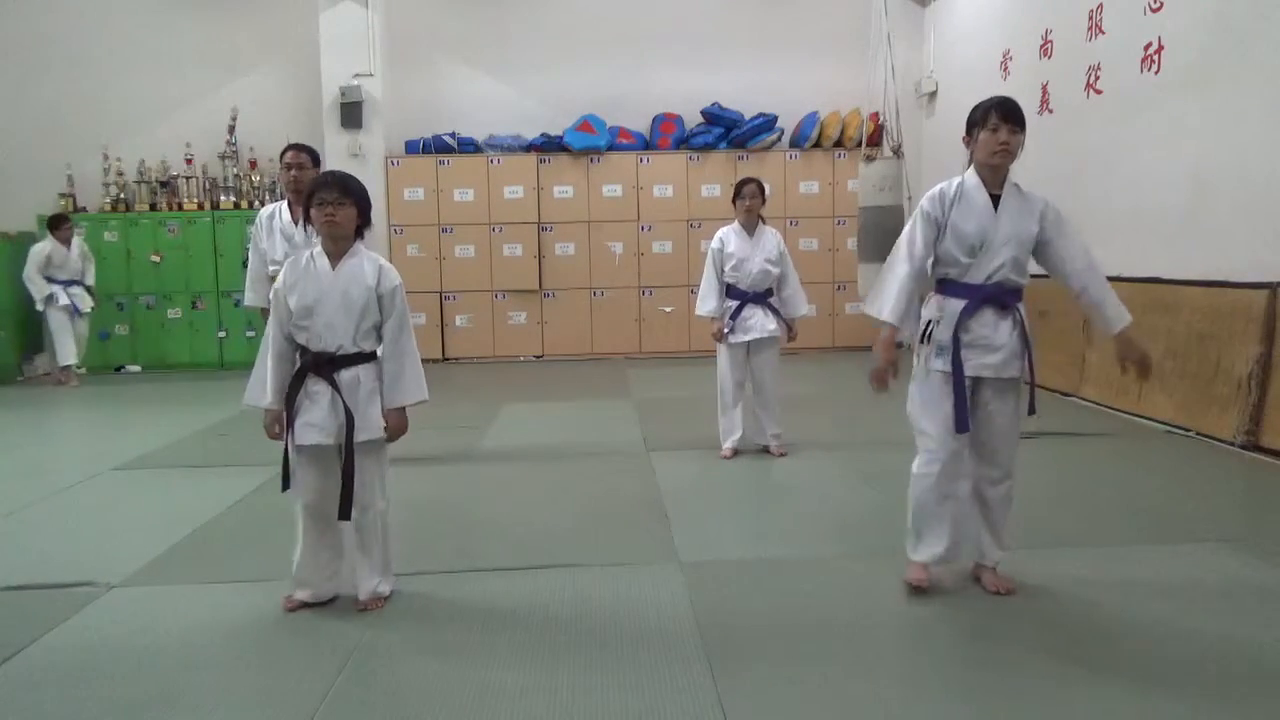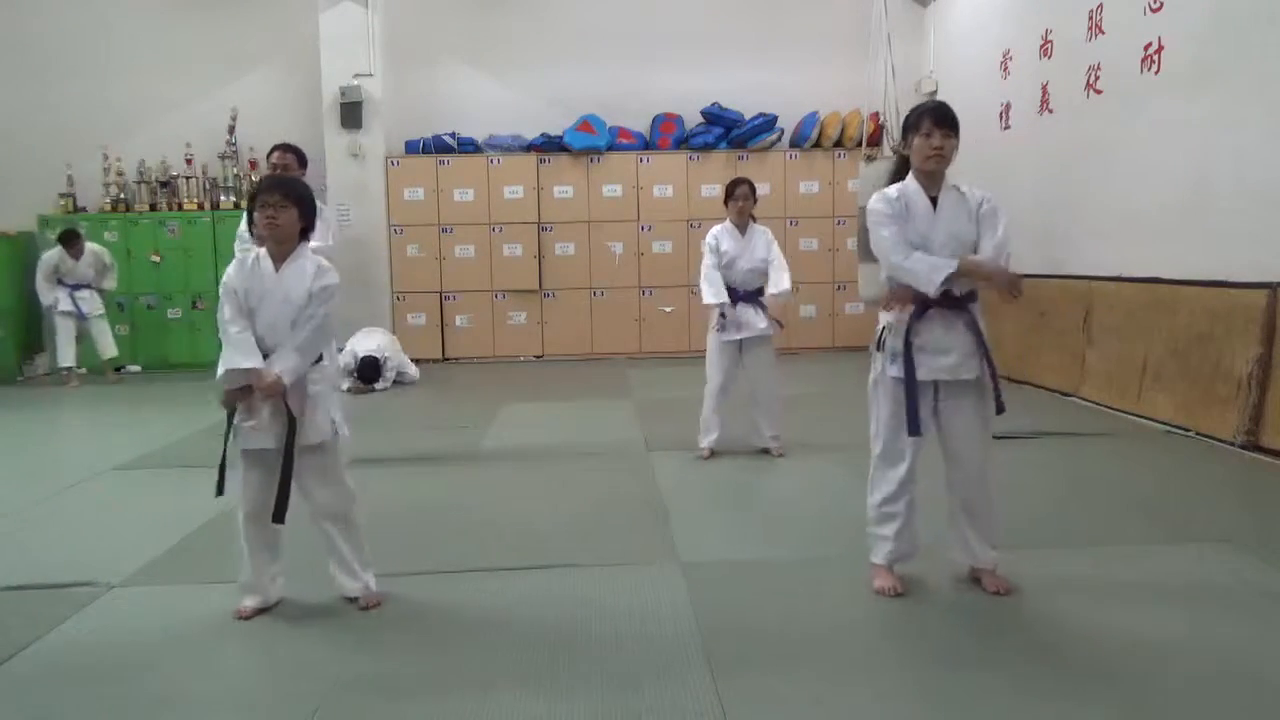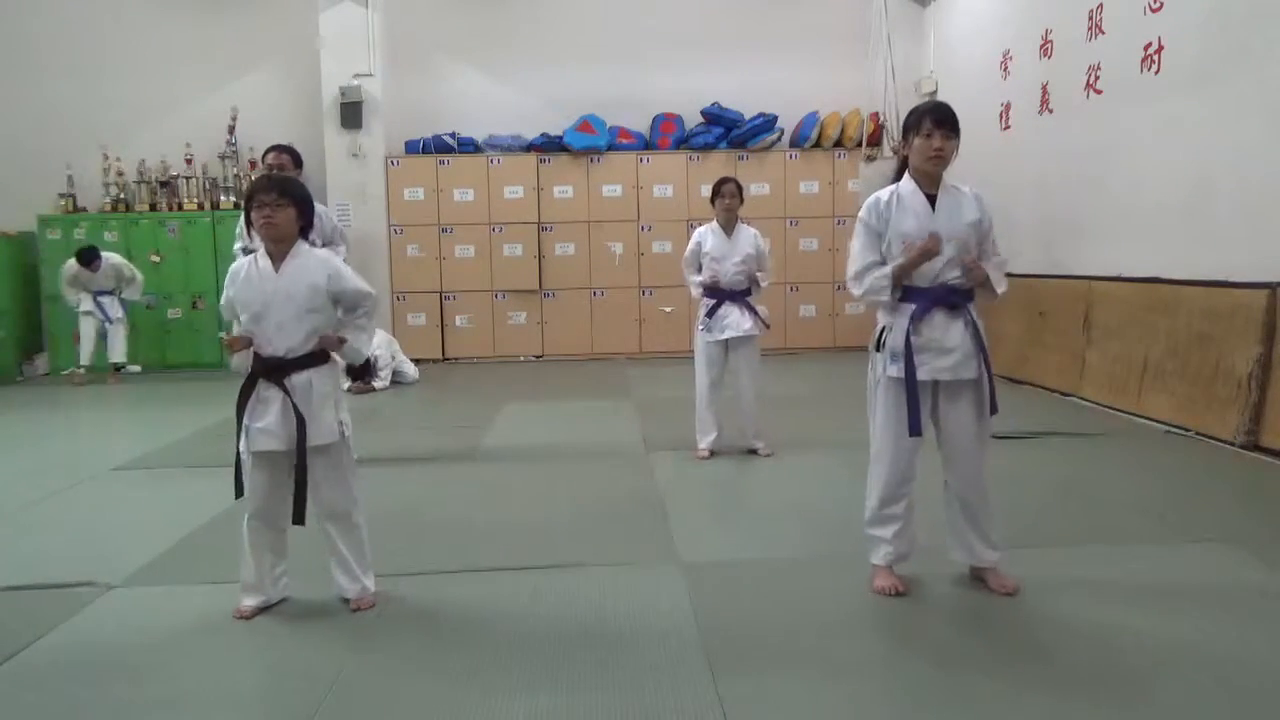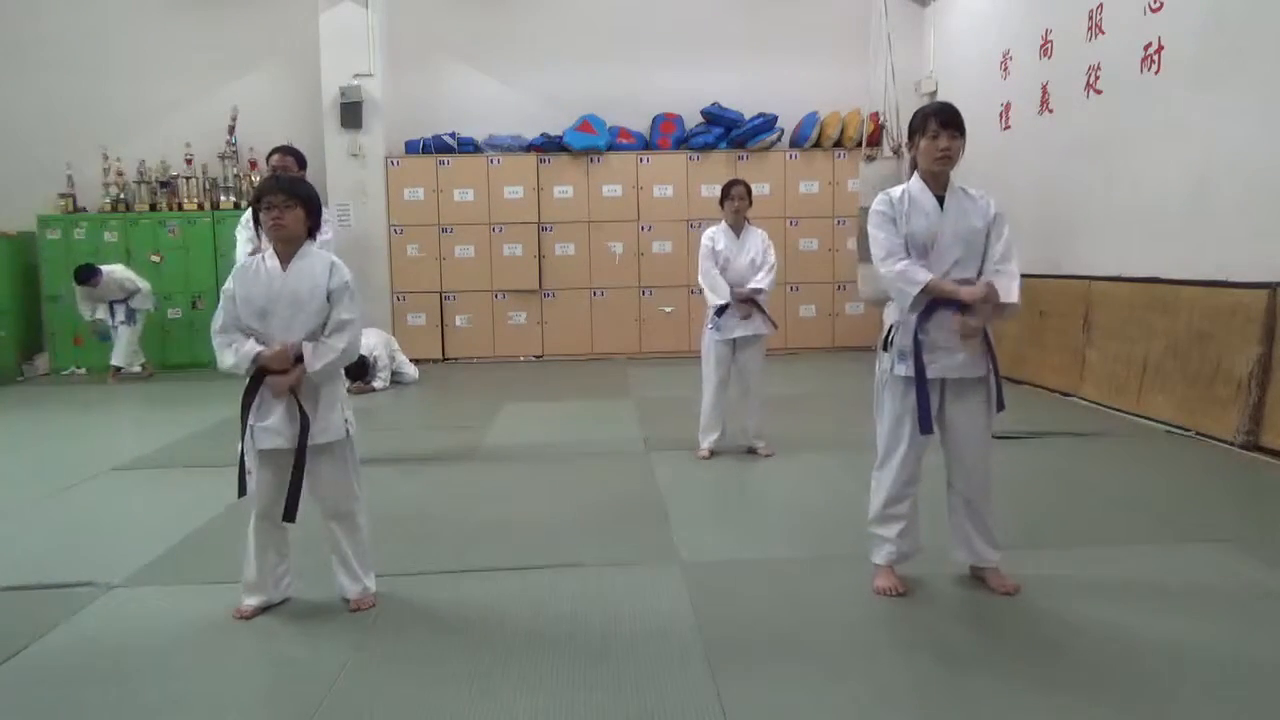
dt=0.5s
person 1, frame 1
left shoulder: (1035, 209)
right shoulder: (942, 198)
left elbow: (1076, 265)
right elbow: (907, 263)
left wrist: (1120, 330)
right wrist: (888, 334)
left hip: (1004, 338)
right hip: (947, 332)
left knee: (996, 459)
right knee: (939, 452)
left ankle: (986, 559)
right ankle: (925, 553)
person 1, frame 2
left shoulder: (977, 204)
right shoulder: (885, 203)
left elbow: (992, 259)
right elbow: (903, 261)
left wrist: (924, 289)
right wrist: (981, 273)
left hip: (960, 338)
right hip: (905, 340)
left knee: (970, 459)
right knee: (893, 456)
left ankle: (980, 559)
right ankle: (885, 558)
person 1, frame 3
left shoulder: (973, 205)
right shoulder: (879, 206)
left elbow: (992, 266)
right elbow: (861, 281)
left wrist: (981, 274)
right wrist: (912, 262)
left hip: (960, 337)
right hip: (902, 338)
left knee: (968, 457)
right knee: (893, 456)
left ankle: (981, 558)
right ankle: (885, 558)
person 1, frame 4
left shoulder: (982, 207)
right shoulder: (889, 204)
left elbow: (1003, 272)
right elbow: (894, 269)
left wrist: (982, 314)
right wrist: (962, 290)
left hip: (967, 341)
right hip: (909, 339)
left knee: (972, 457)
right knee: (899, 455)
left ankle: (982, 558)
right ankle: (886, 558)
person 2, frame 1
left shoulder: (379, 273)
right shoulder: (294, 272)
left elbow: (396, 341)
right elbow: (278, 340)
left wrist: (397, 404)
right wrist: (271, 402)
left hip: (362, 393)
right hip: (310, 394)
left knee: (369, 499)
right knee: (312, 499)
left ankle: (374, 582)
right ankle: (315, 584)
person 2, frame 2
left shoulder: (320, 273)
right shoulder: (239, 270)
left elbow: (307, 340)
right elbow: (234, 328)
left wrist: (274, 381)
right wrist: (255, 377)
left hip: (306, 397)
right hip: (254, 401)
left knee: (332, 498)
right knee: (255, 503)
left ankle: (359, 582)
right ankle: (260, 589)
person 2, frame 3
left shoulder: (323, 266)
right shoulder: (240, 273)
left elbow: (364, 305)
left wrist: (343, 341)
right wrist: (240, 342)
left hip: (315, 394)
right hip: (263, 397)
left knee: (336, 498)
right knee: (262, 502)
left ankle: (358, 583)
right ankle: (262, 588)
person 2, frame 4
left shoulder: (330, 269)
right shoulder: (244, 274)
left elbow: (345, 335)
right elbow: (223, 333)
left wrist: (301, 369)
right wrist: (261, 356)
left hip: (319, 396)
right hip: (266, 399)
left knee: (341, 499)
right knee: (266, 501)
left ankle: (359, 583)
right ankle: (263, 588)
person 3, frame 1
left shoulder: (774, 238)
right shoulder: (723, 237)
left elbow: (787, 280)
right elbow: (712, 279)
left wrist: (791, 319)
right wrist: (714, 318)
left hip: (766, 315)
right hip: (733, 315)
left knee: (767, 383)
right knee: (730, 383)
left ankle: (771, 438)
right ankle: (730, 440)
person 3, frame 2
left shoulder: (765, 236)
right shoulder: (716, 235)
left elbow: (778, 268)
right elbow: (710, 273)
left wrist: (776, 297)
right wrist: (726, 307)
left hip: (757, 313)
right hip: (724, 313)
left knee: (764, 382)
right knee: (717, 381)
left ankle: (770, 439)
right ankle: (707, 440)
person 3, frame 3
left shoulder: (753, 236)
right shoulder: (701, 235)
left elbow: (764, 271)
right elbow: (689, 271)
left wrist: (756, 281)
right wrist: (704, 282)
left hip: (743, 314)
right hip: (712, 314)
left knee: (748, 382)
right knee: (708, 382)
left ankle: (756, 440)
right ankle: (706, 440)
person 3, frame 4
left shoulder: (760, 237)
right shoulder: (711, 236)
left elbow: (769, 271)
right elbow: (708, 276)
left wrist: (750, 293)
right wrist: (733, 302)
left hip: (753, 316)
right hip: (721, 315)
left knee: (752, 382)
right knee: (714, 382)
left ankle: (756, 440)
right ankle: (707, 441)
